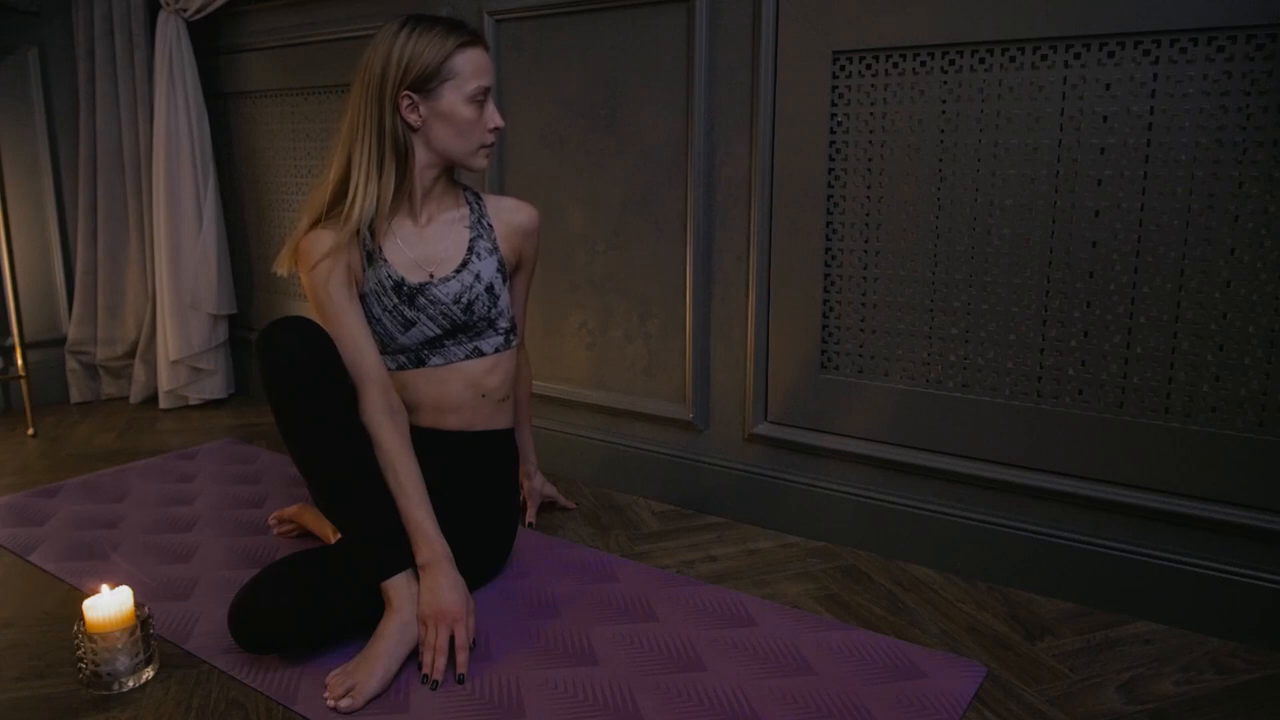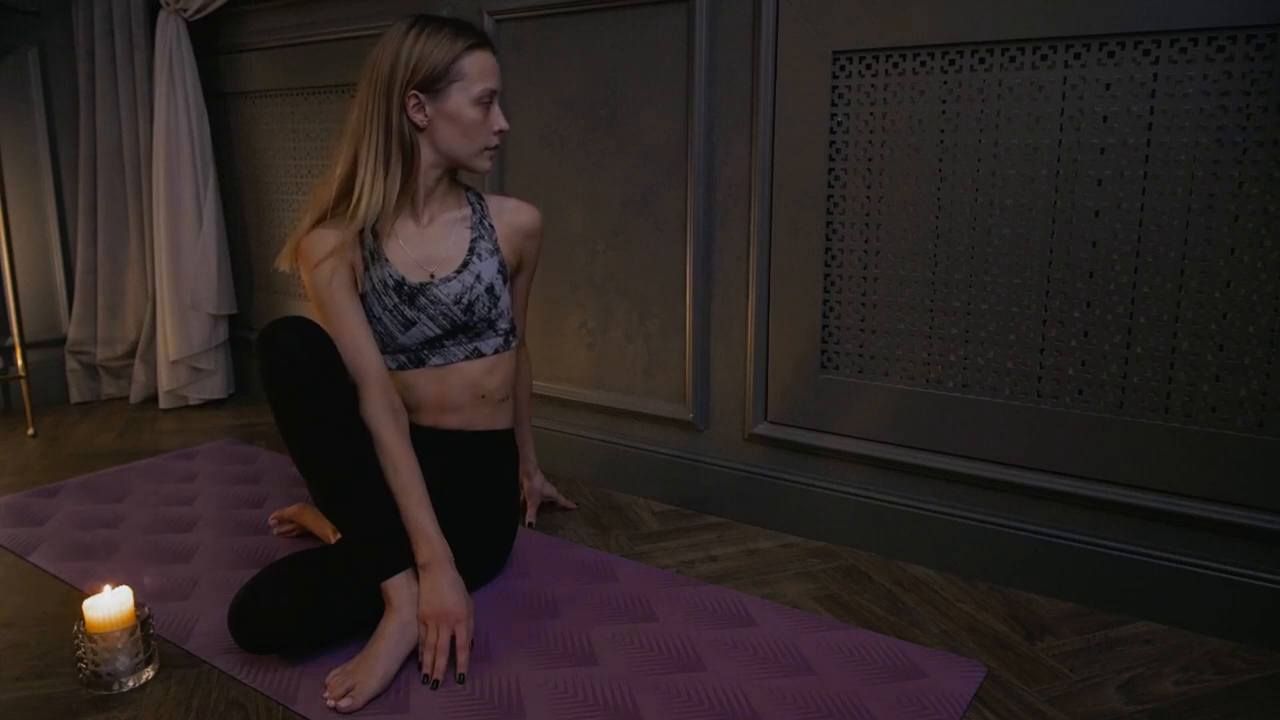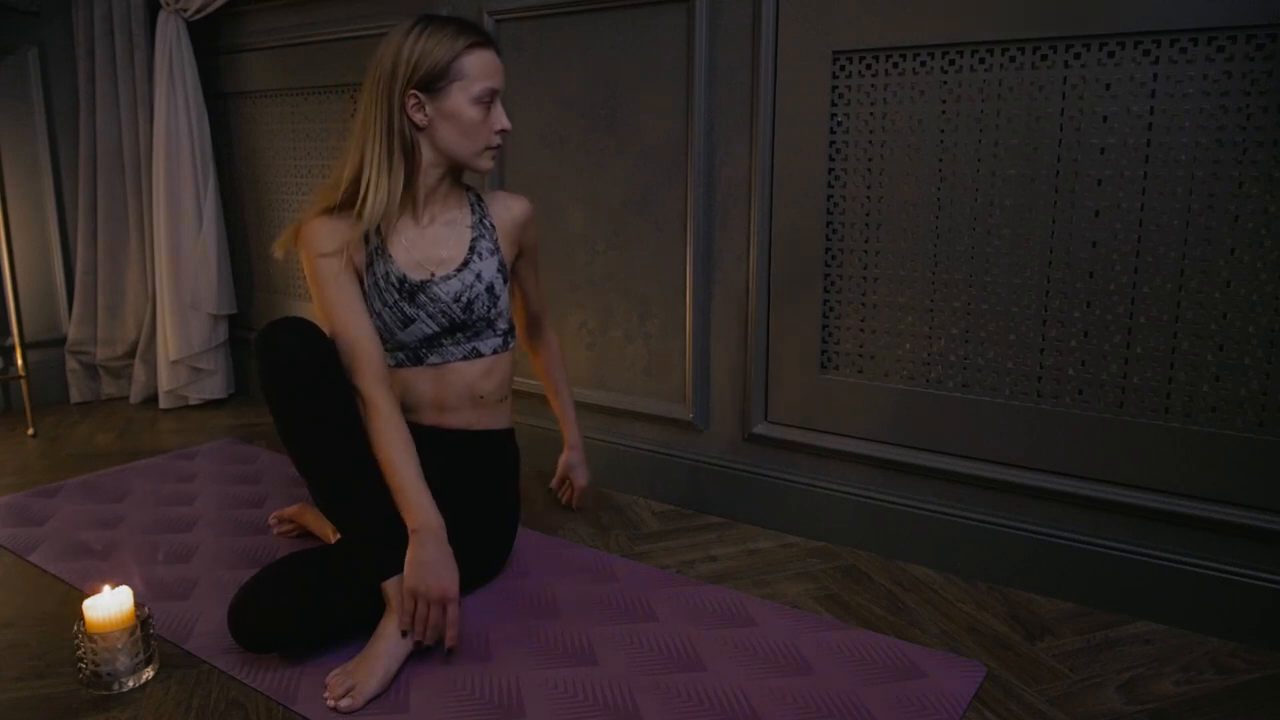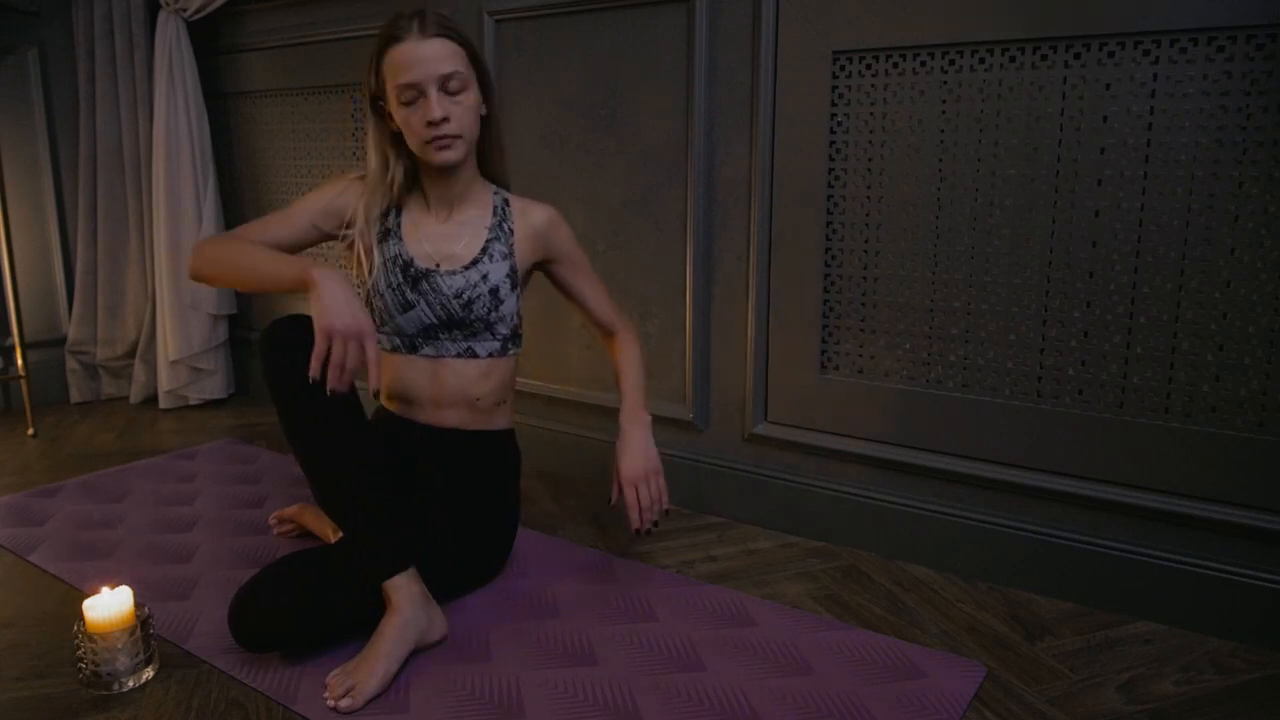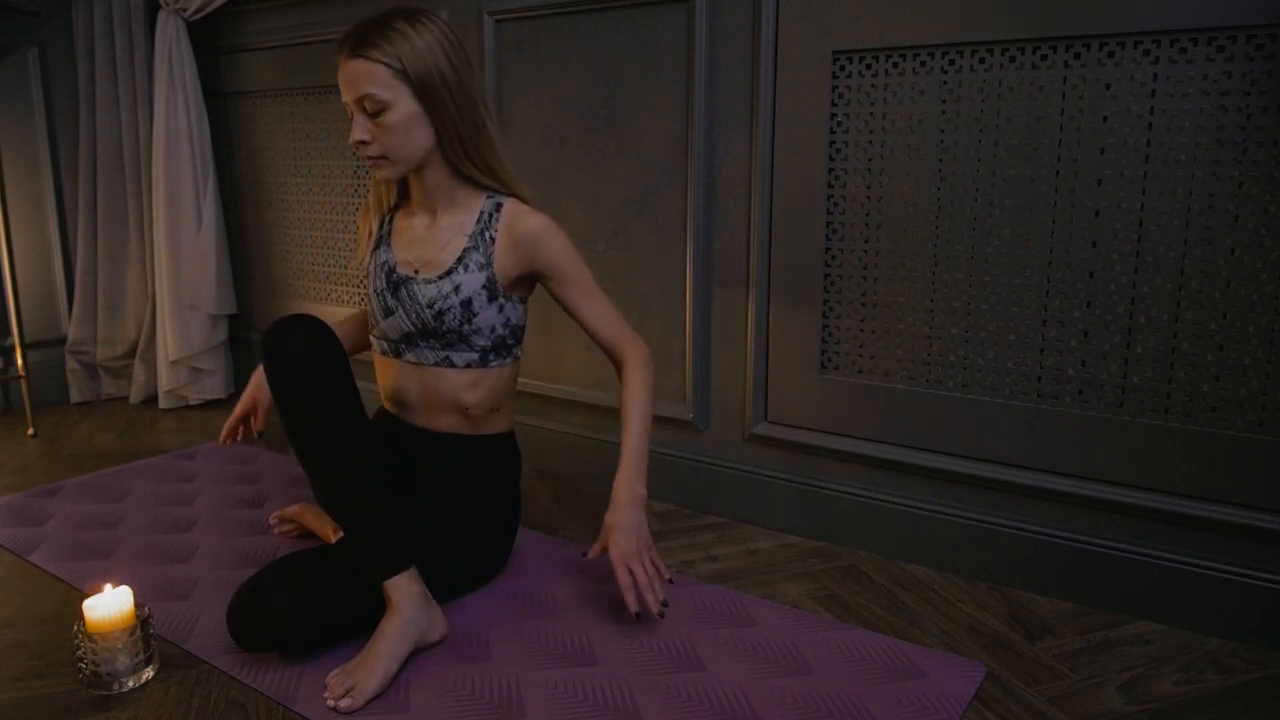
dt=1s
person 1, frame 1
left shoulder: (513, 225)
right shoulder: (334, 245)
right elbow: (377, 401)
left wrist: (527, 467)
right wrist: (430, 560)
left hip: (479, 488)
right hip: (392, 466)
left knee: (264, 616)
right knee: (287, 342)
left ankle: (346, 523)
right ankle: (402, 587)
person 1, frame 2
left shoulder: (515, 226)
right shoulder: (336, 245)
right elbow: (377, 402)
left wrist: (527, 466)
right wrist: (430, 563)
left hip: (477, 487)
right hip: (390, 467)
left knee: (265, 617)
right knee: (288, 341)
left ankle: (347, 524)
right ankle: (402, 590)
person 1, frame 3
left shoulder: (509, 219)
right shoulder: (336, 234)
right elbow: (369, 387)
left wrist: (573, 441)
right wrist: (424, 530)
left hip: (477, 487)
right hip: (387, 468)
left knee: (264, 616)
right knee: (287, 341)
left ankle: (346, 524)
right ankle: (359, 524)
person 1, frame 4
left shoulder: (530, 224)
right shoulder: (361, 205)
left elbow: (619, 331)
right elbow: (205, 257)
left wrist: (635, 423)
right wrist: (318, 276)
left hip: (475, 483)
right hip: (388, 457)
left knee: (262, 617)
right knee: (289, 338)
left ankle: (348, 522)
person 1, frame 5
left shoulder: (520, 232)
right shoulder: (376, 220)
left elbow: (632, 356)
left wrist: (627, 499)
right wrist: (285, 376)
left hip: (471, 489)
right hip: (388, 458)
left knee: (262, 615)
right knee: (294, 336)
left ankle: (350, 526)
right ankle: (356, 520)
